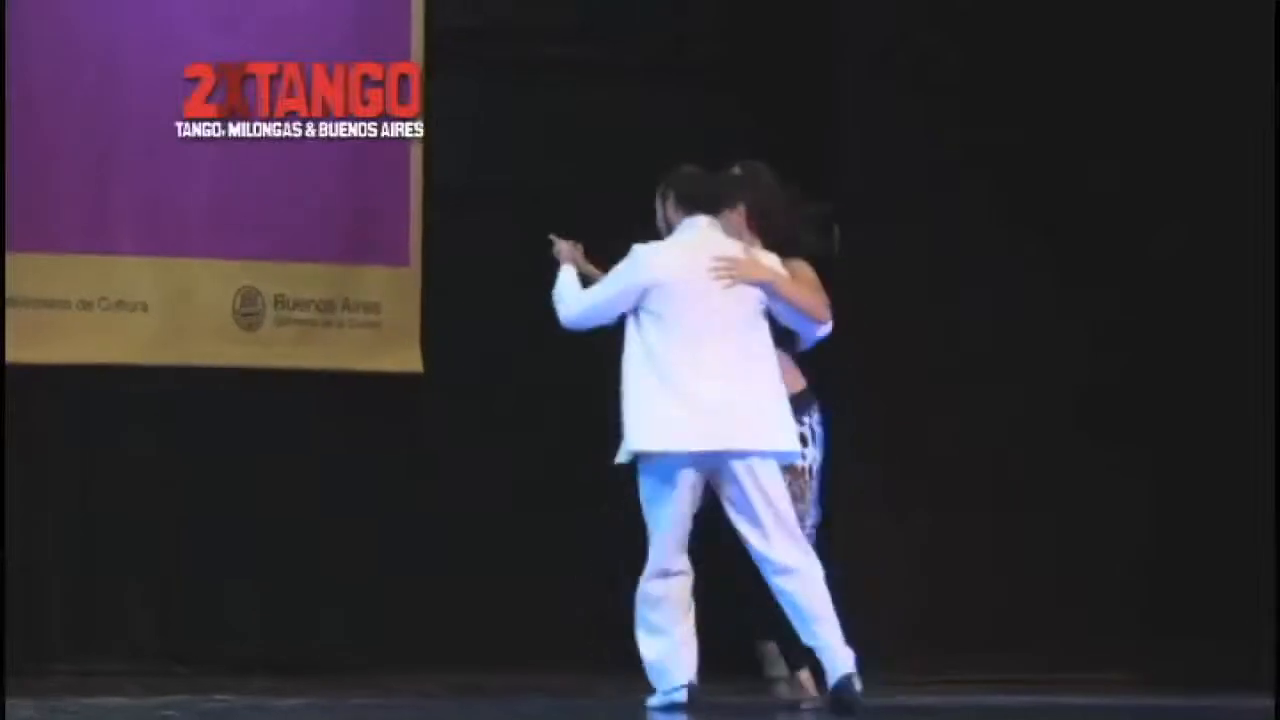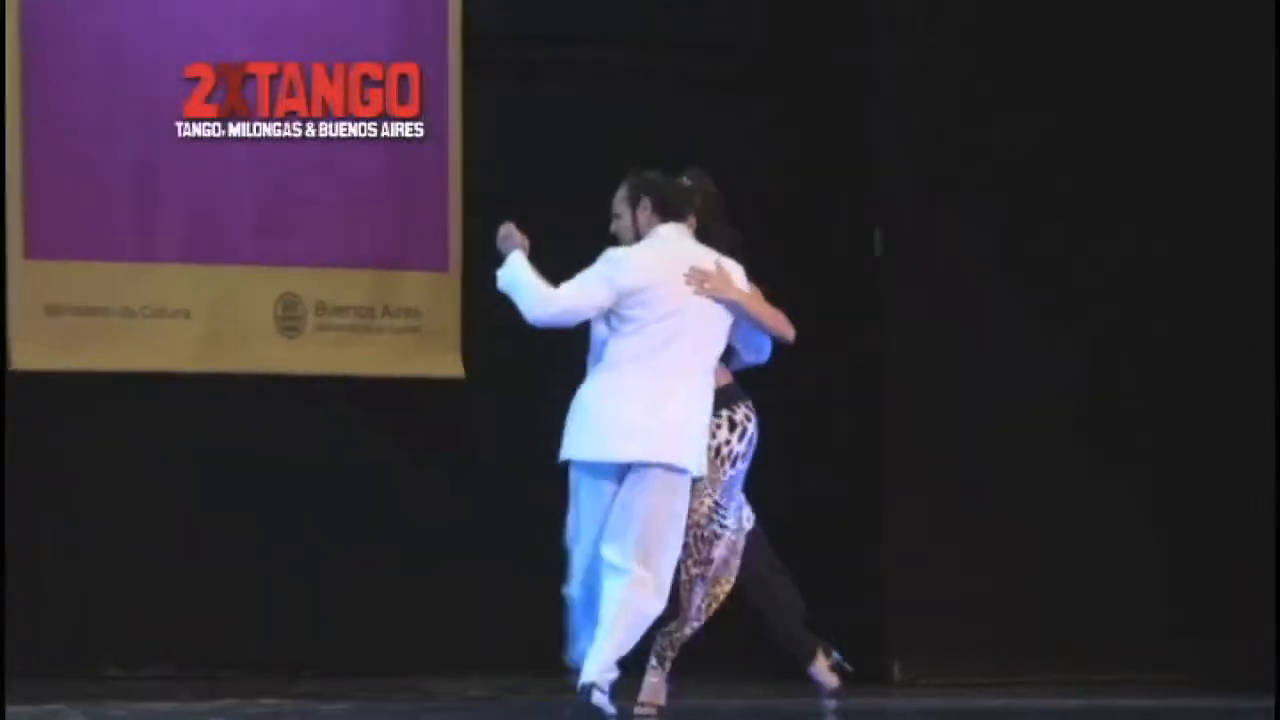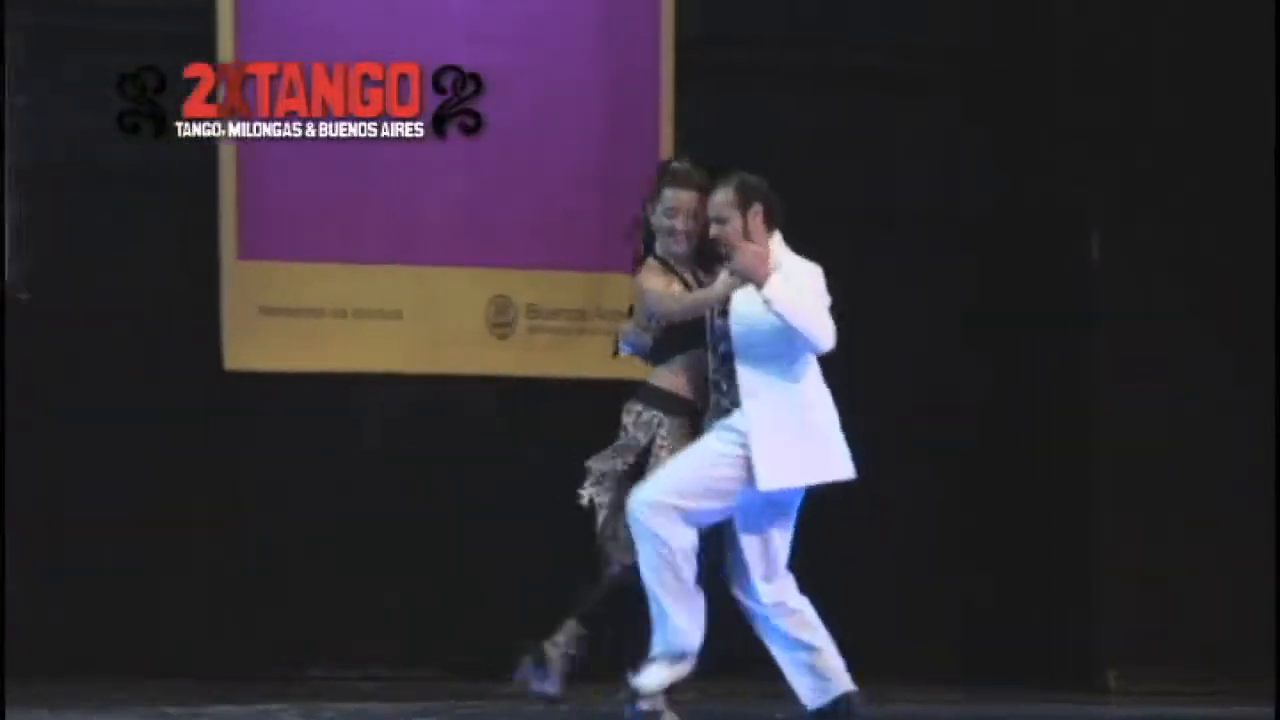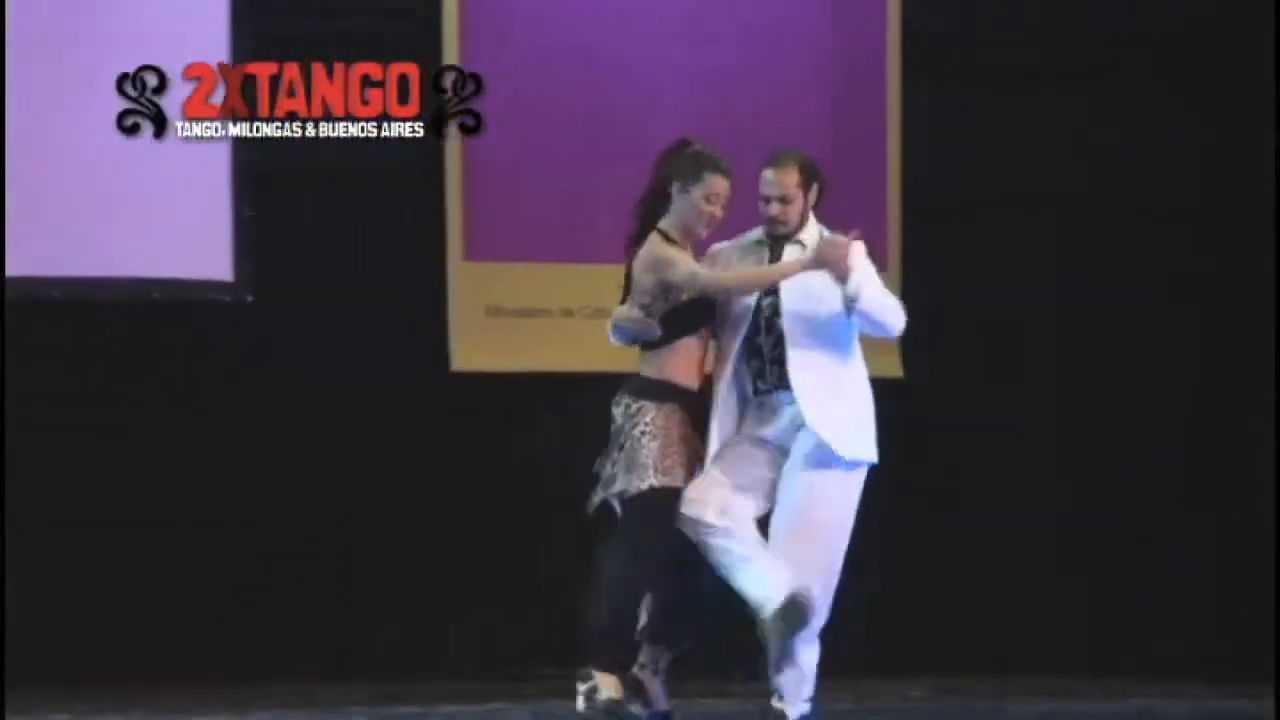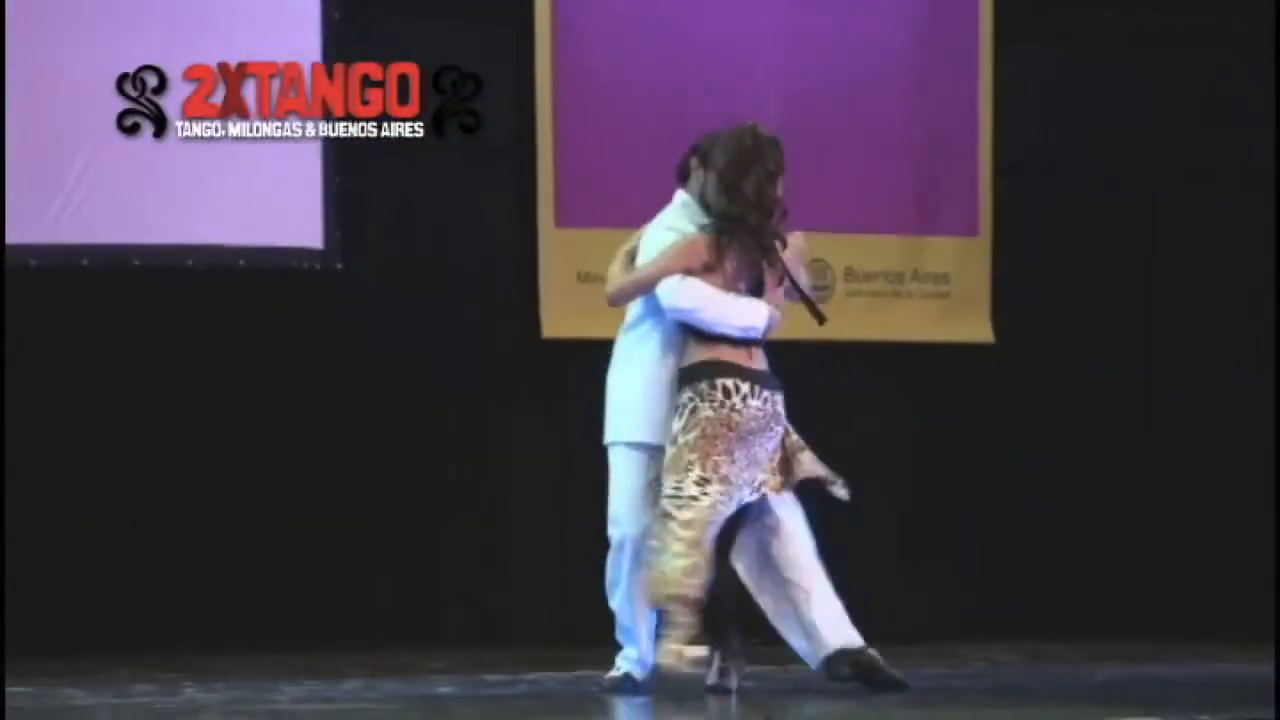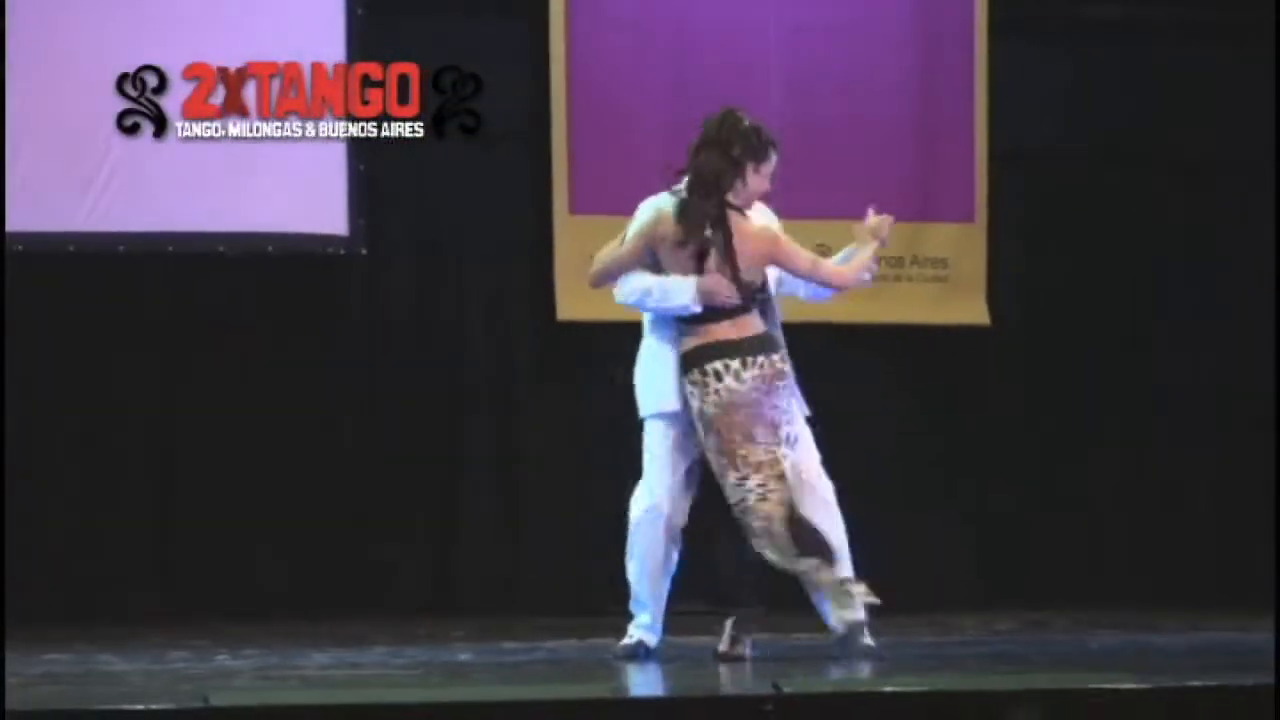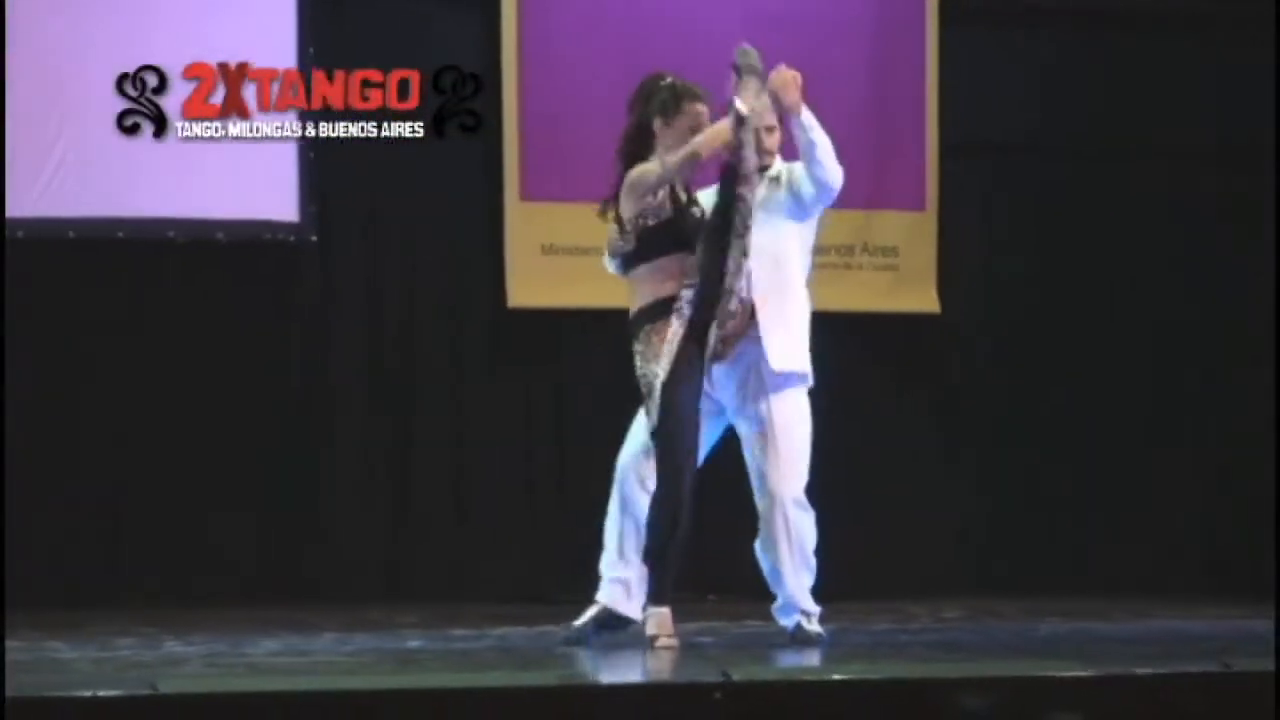
dt=0.7s
person 1, frame 1
left shoulder: (789, 268)
right shoulder: (714, 267)
left elbow: (820, 314)
left wrist: (769, 276)
right wrist: (585, 269)
left hip: (791, 415)
left ankle: (797, 666)
right ankle: (779, 662)
person 1, frame 2
left shoulder: (720, 277)
left elbow: (785, 332)
left wrist: (733, 296)
left hip: (724, 419)
left knee: (695, 544)
right knee: (741, 552)
left ankle: (658, 675)
right ankle: (815, 657)
person 1, frame 3
left shoulder: (696, 269)
right shoulder: (652, 279)
right elbow: (683, 308)
right wrist: (735, 281)
left hip: (683, 421)
right hip: (660, 422)
left knee: (640, 547)
left ankle: (563, 645)
person 1, frame 4
left shoulder: (677, 255)
right shoulder: (658, 254)
right elbow: (722, 285)
right wrist: (809, 261)
left hip: (671, 410)
right hip: (652, 410)
left knee: (647, 544)
right knee: (642, 544)
left ankle: (621, 666)
person 1, frame 5
left shoulder: (701, 249)
right shoulder: (779, 256)
left hip: (709, 396)
right hip: (762, 398)
left knee: (683, 516)
left ankle: (680, 631)
person 1, frame 6
left shoulder: (663, 225)
right shoulder: (758, 236)
left elbow: (598, 275)
right elbow: (840, 278)
left wrist: (627, 240)
right wrist: (873, 240)
left hip: (710, 380)
right hip: (764, 368)
left knee: (757, 502)
right knee: (774, 495)
person 1, frame 7
left shoulder: (678, 190)
right shoulder: (642, 179)
right elbow: (693, 152)
right wrist: (741, 122)
left hip: (695, 320)
right hip: (664, 332)
right knee: (675, 473)
right ankle: (658, 609)
person 2, frame 1
left shoulder: (649, 260)
right shoulder: (757, 263)
left elbow: (575, 314)
right elbow: (816, 324)
left wrist: (568, 269)
right wrist: (784, 353)
left hip: (674, 429)
right hip: (748, 427)
left knee: (666, 563)
right knee: (788, 554)
right ankle: (838, 668)
person 2, frame 2
left shoulder: (627, 263)
right shoulder: (728, 272)
left elbow: (546, 308)
right elbow: (757, 350)
left wrist: (515, 257)
left hip: (604, 430)
right hip: (672, 438)
left knee: (587, 560)
right knee: (640, 571)
left ankle: (589, 666)
person 2, frame 3
left shoulder: (797, 272)
right shoulder: (732, 281)
left elbow: (821, 336)
left wrist: (767, 282)
left hip: (769, 436)
right hip: (748, 434)
left knee: (650, 504)
right knee: (761, 584)
left ankle: (677, 644)
person 2, frame 4
left shoulder: (844, 255)
right shoulder: (730, 256)
left elbow: (891, 323)
left wrist: (847, 279)
right wrist: (629, 320)
left hip: (826, 424)
right hip: (759, 421)
left knee: (799, 552)
right knee: (703, 508)
right ankle: (785, 601)
person 2, frame 5
right shoulder: (669, 233)
right elbow: (678, 296)
right wrist: (759, 315)
right hip: (652, 411)
left knee: (771, 523)
right knee: (635, 535)
left ankle: (836, 647)
right ankle: (635, 657)
person 2, frame 6
left shoulder: (759, 219)
right shoulder: (663, 212)
left elbow: (802, 281)
right elbow: (628, 284)
left wrist: (860, 253)
right wrist: (694, 290)
right hip: (684, 382)
left knee: (810, 491)
right knee: (661, 505)
right ankle: (645, 627)
person 2, frame 7
left shoulder: (793, 183)
right shoulder: (704, 202)
left elbow: (829, 180)
left wrist: (798, 110)
left hip: (768, 358)
left knee: (781, 491)
right knee: (639, 465)
left ankle: (798, 611)
right ankle: (618, 597)
